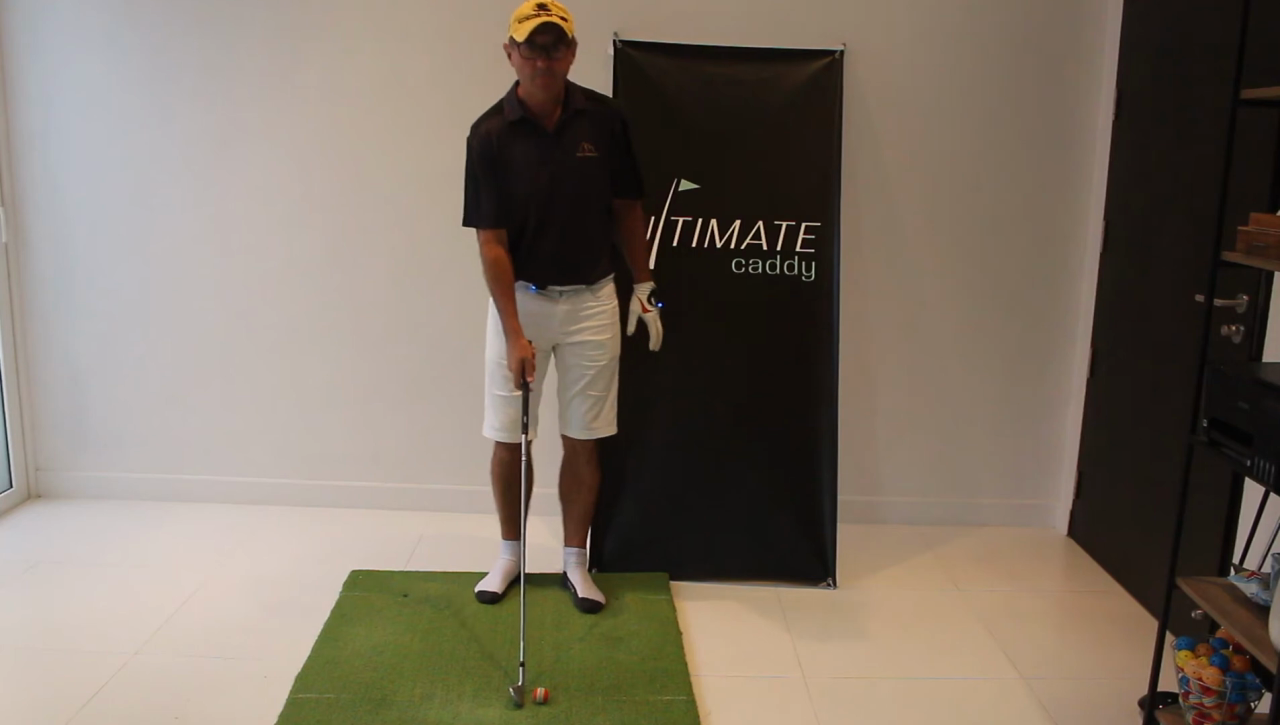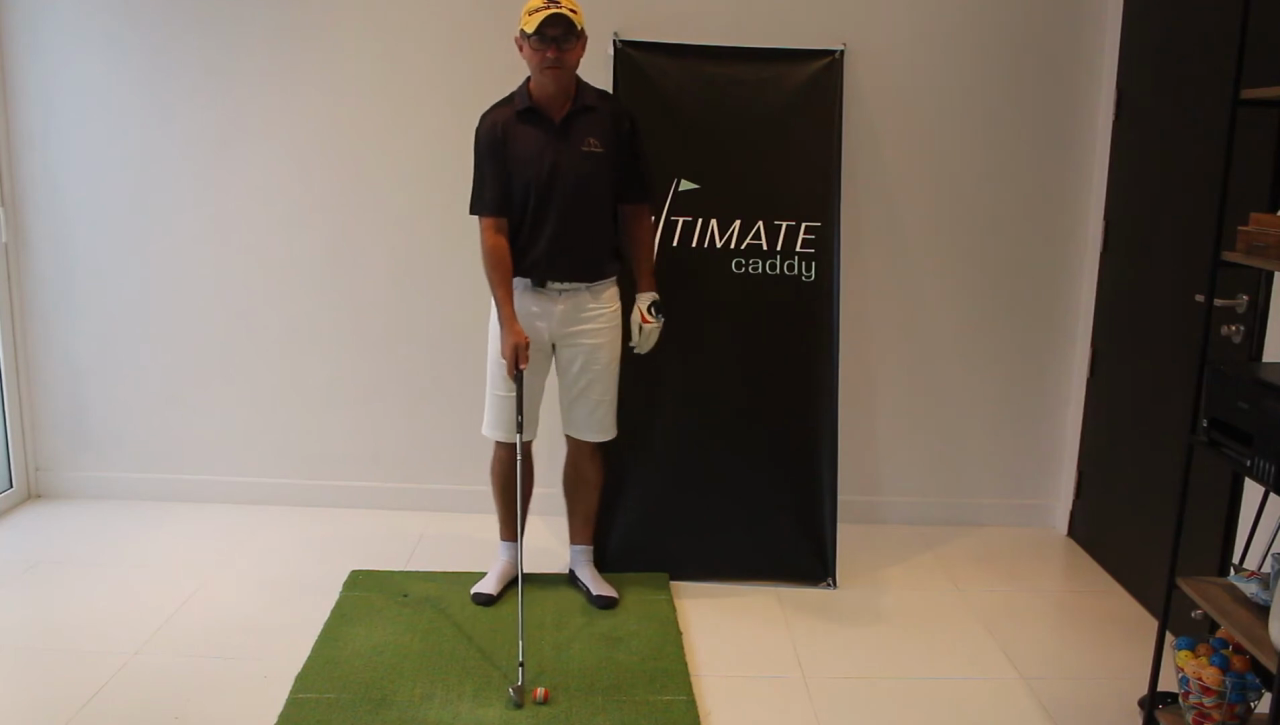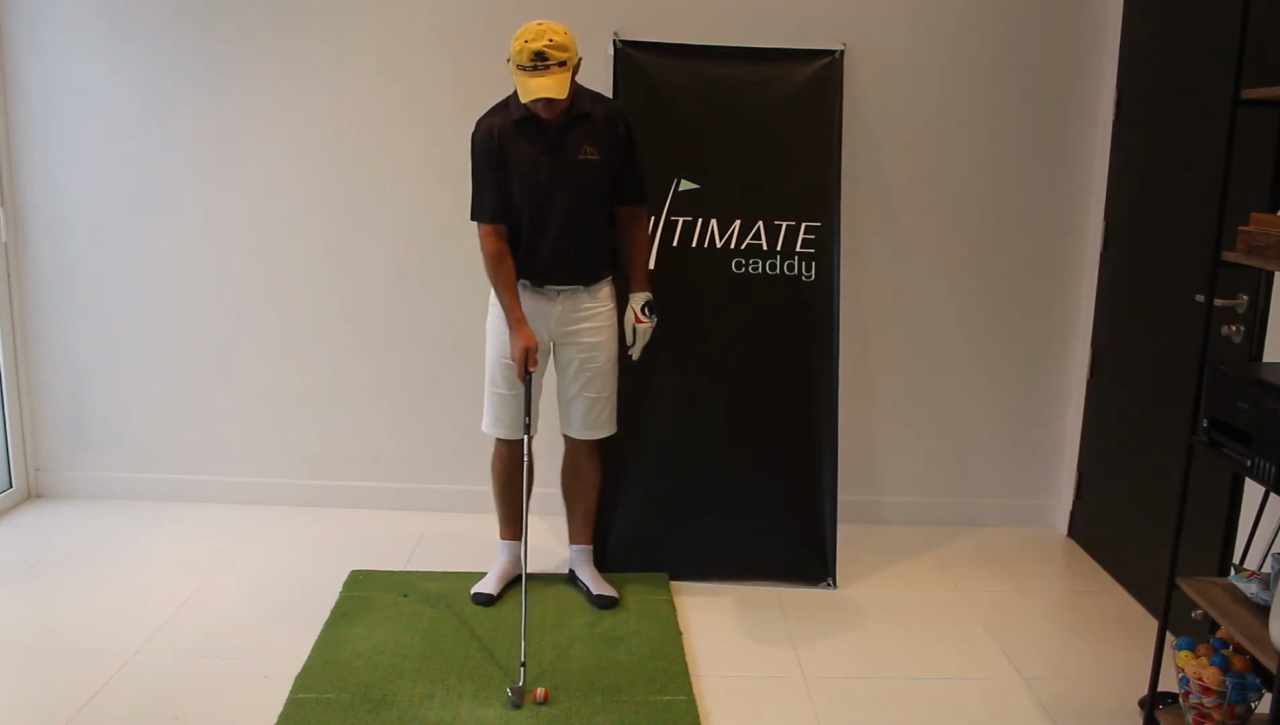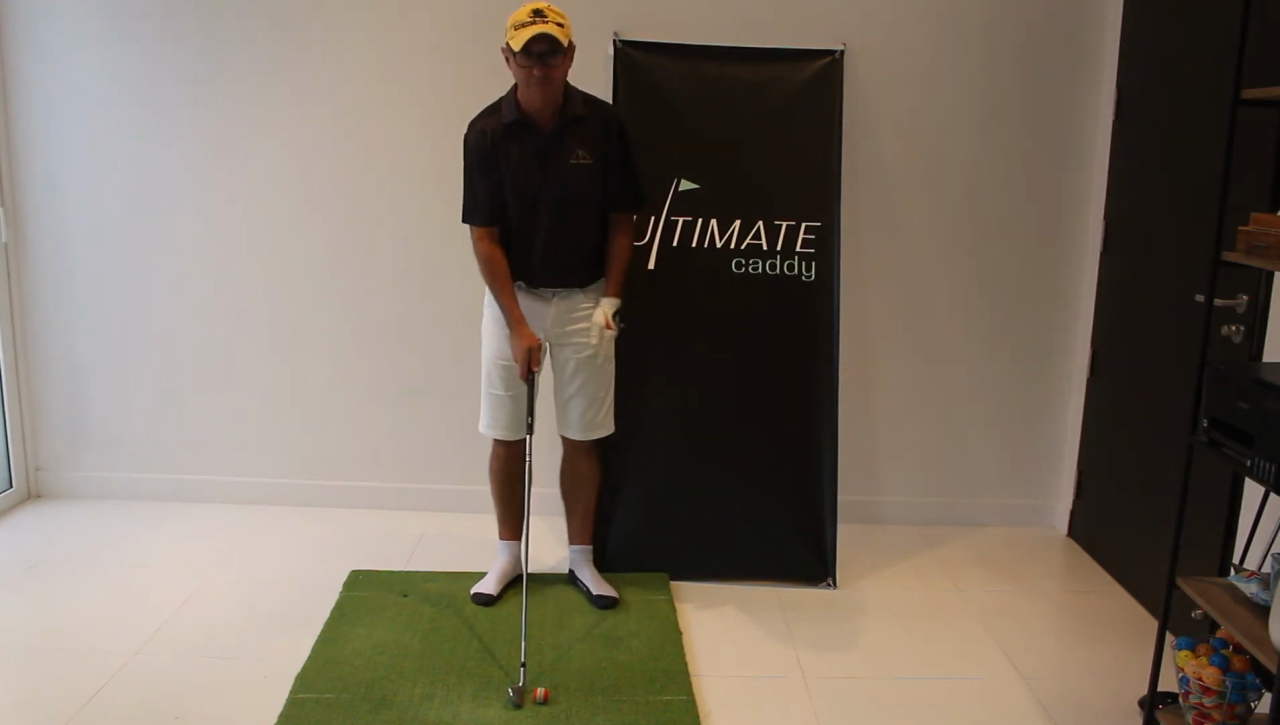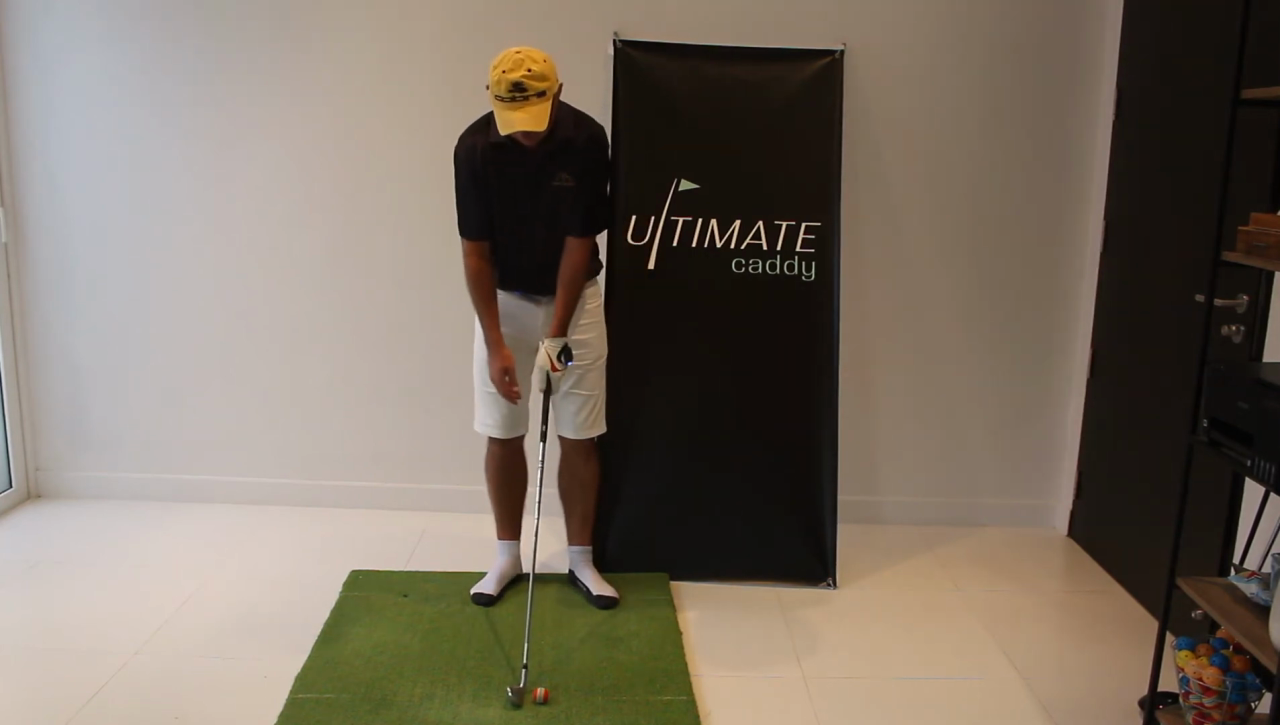
dt=1s
person 1, frame 1
left shoulder: (604, 117)
right shoulder: (490, 135)
left elbow: (627, 206)
right elbow: (492, 242)
left wrist: (642, 285)
right wrist: (514, 335)
left hip: (592, 300)
right hip: (520, 299)
left knee: (584, 439)
right knee: (509, 438)
left ankle: (575, 562)
right ankle: (510, 554)
person 1, frame 2
left shoulder: (613, 118)
right shoulder: (498, 124)
left elbow: (634, 212)
right elbow: (493, 229)
left wrist: (647, 292)
right wrist: (509, 321)
left hip: (594, 299)
right hip: (522, 297)
left knee: (587, 437)
right knee: (510, 438)
left ankle: (581, 559)
right ankle: (509, 554)
person 1, frame 3
left shoulder: (609, 121)
right shoulder: (493, 131)
left elbow: (630, 213)
right elbow: (492, 235)
left wrist: (640, 293)
right wrist: (518, 324)
left hip: (591, 298)
right hip: (519, 296)
left knee: (585, 435)
right knee: (509, 434)
left ankle: (581, 558)
right ankle: (509, 553)
person 1, frame 4
left shoulder: (603, 124)
right shoulder: (486, 132)
left elbow: (621, 218)
right elbow: (484, 237)
left wrist: (610, 298)
right wrist: (518, 327)
left hip: (585, 301)
right hip: (512, 298)
left knee: (582, 437)
right knee: (507, 435)
left ankle: (582, 559)
right ankle: (509, 555)
person 1, frame 5
left shoulder: (588, 140)
right shoulder: (475, 147)
left elbow: (579, 243)
right elbow: (476, 252)
left wrist: (556, 334)
right wrist: (494, 344)
left hip: (574, 298)
right hip: (504, 299)
left knee: (579, 435)
right knee: (502, 434)
left ankle: (581, 558)
right ankle: (507, 555)
